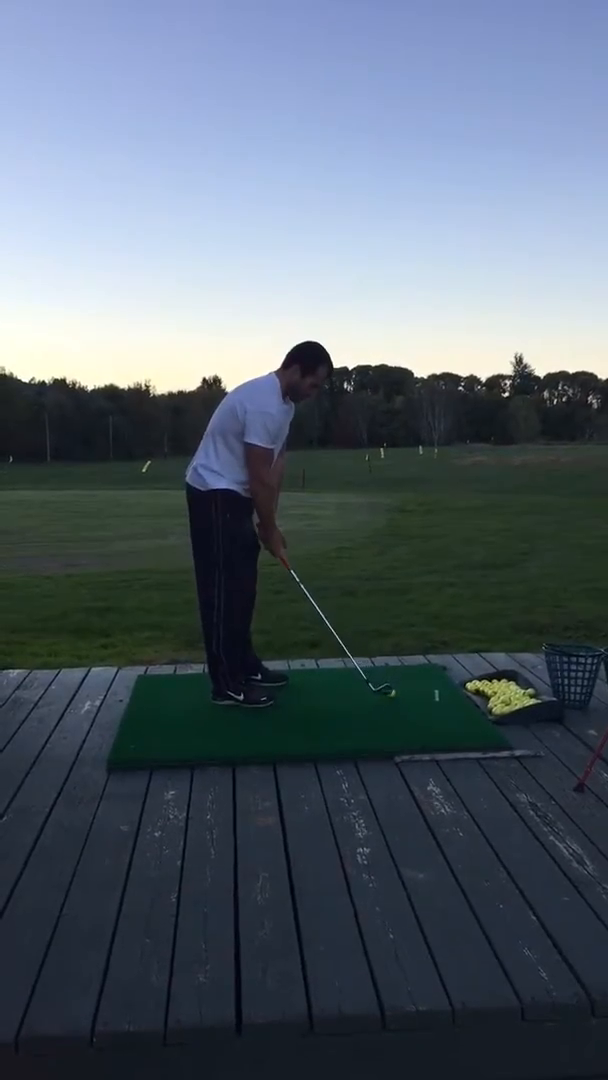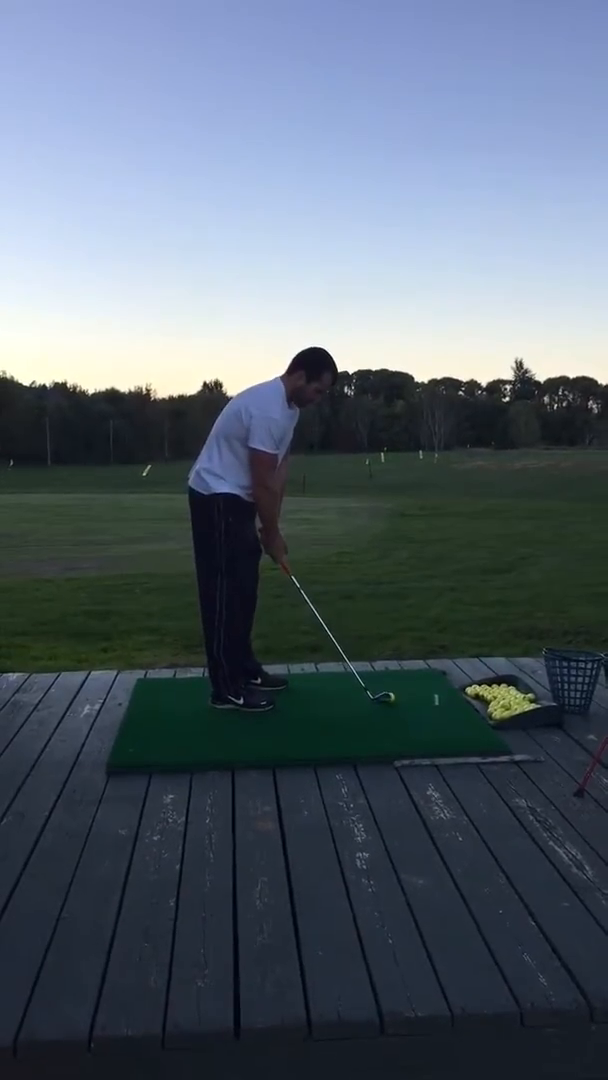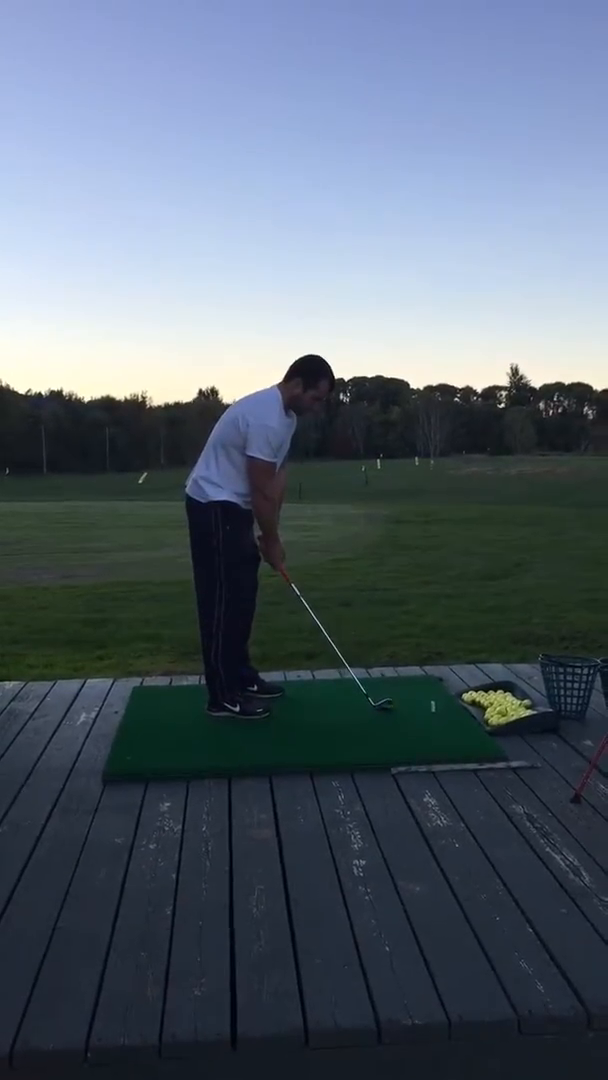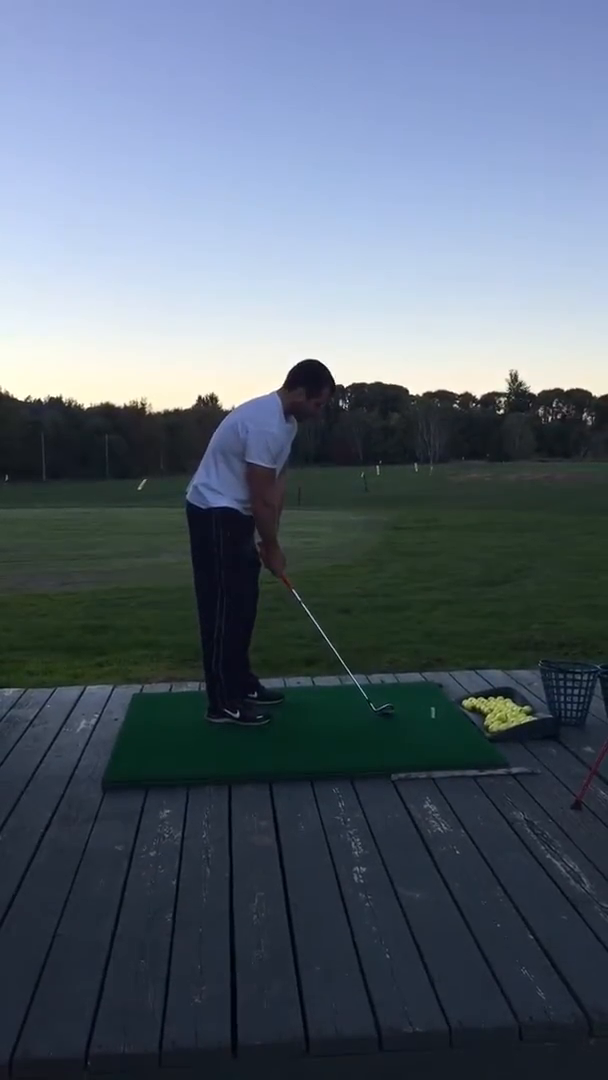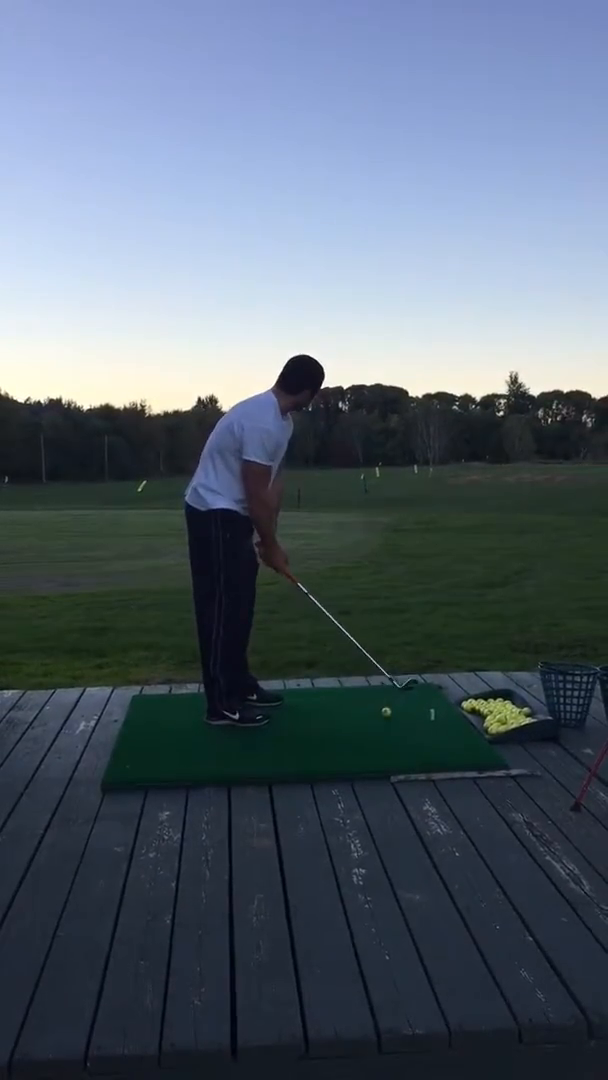
dt=0.5s
person 1, frame 1
left shoulder: (282, 402)
right shoulder: (264, 404)
left elbow: (274, 466)
right elbow: (260, 477)
left wrist: (269, 522)
right wrist: (270, 530)
left hip: (232, 495)
right hip: (215, 495)
left knee: (242, 585)
right knee: (223, 589)
left ankle: (245, 666)
right ankle: (227, 685)
person 1, frame 2
left shoulder: (286, 407)
right shoulder: (268, 410)
left elbow: (277, 473)
right elbow: (263, 483)
left wrist: (272, 527)
right wrist: (272, 535)
left hip: (235, 499)
right hip: (217, 499)
left knee: (243, 588)
right knee: (225, 592)
left ankle: (244, 670)
right ankle: (227, 689)
person 1, frame 3
left shoulder: (284, 415)
right shoulder: (266, 418)
left elbow: (276, 479)
right elbow: (262, 490)
left wrist: (270, 535)
right wrist: (272, 542)
left hip: (232, 507)
right hip: (214, 506)
left knee: (242, 595)
right knee: (223, 599)
left ankle: (241, 677)
right ankle: (223, 697)
person 1, frame 4
left shoulder: (285, 421)
right shoulder: (265, 425)
left elbow: (275, 486)
right elbow: (261, 497)
left wrist: (270, 542)
right wrist: (272, 549)
left hip: (232, 514)
right hip: (214, 513)
left knee: (243, 601)
right knee: (225, 605)
left ankle: (241, 684)
right ankle: (223, 702)
person 1, frame 5
left shoulder: (279, 419)
right shoulder: (262, 422)
left elbow: (272, 484)
right elbow: (257, 494)
left wrist: (269, 538)
right wrist: (271, 546)
left hip: (231, 515)
right hip: (214, 514)
left knee: (239, 603)
right knee: (222, 607)
left ankle: (240, 686)
right ankle: (222, 704)
